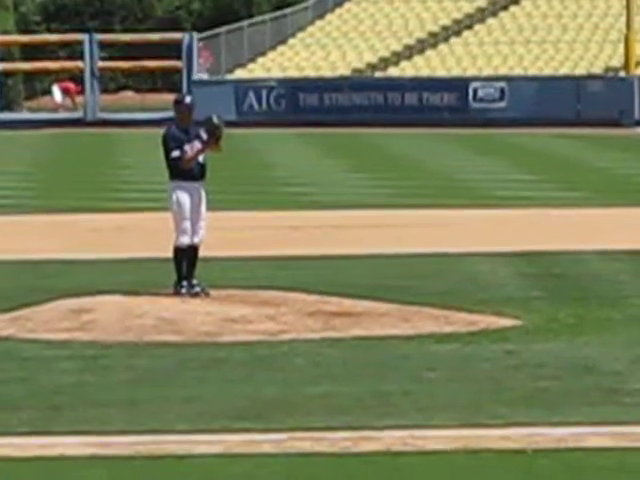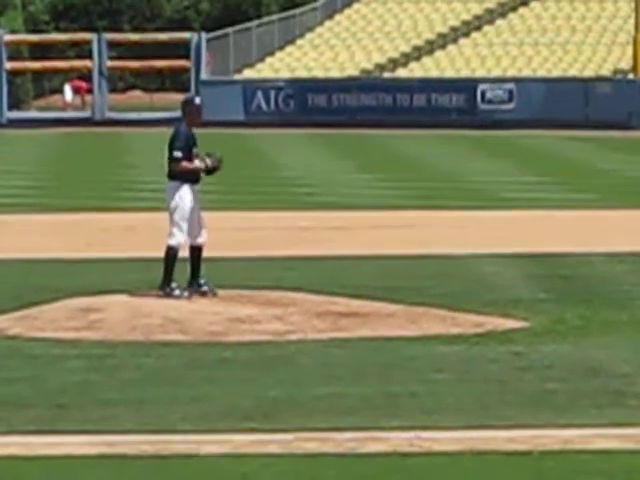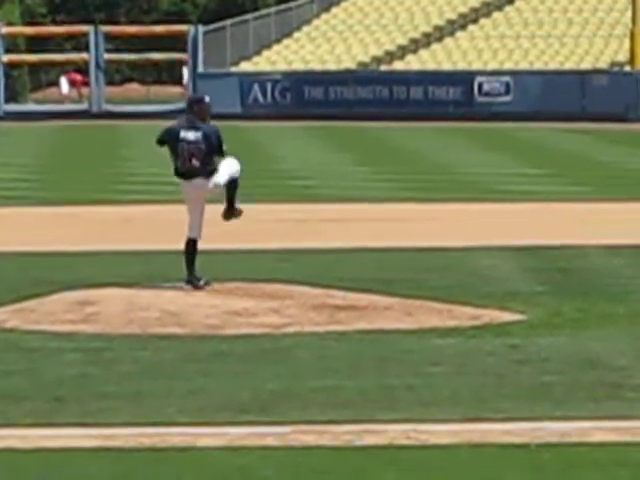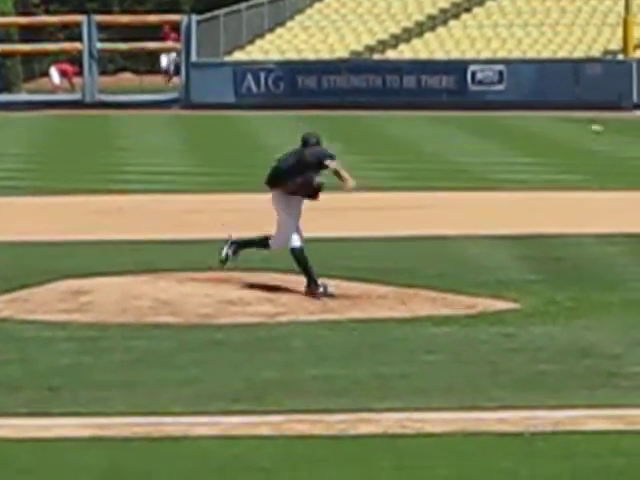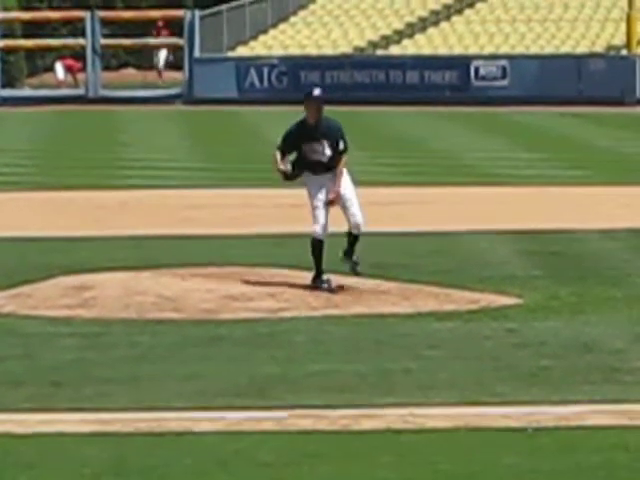
dt=1s
person 1, frame 1
left shoulder: (196, 129)
right shoulder: (171, 134)
left elbow: (216, 148)
right elbow: (183, 163)
left wrist: (214, 138)
right wrist: (202, 148)
left hip: (198, 186)
right hip: (181, 187)
left knee: (197, 235)
right knee: (184, 236)
left ankle: (191, 279)
right ankle: (180, 282)
person 1, frame 2
left shoulder: (188, 132)
right shoulder: (182, 133)
right elbow: (176, 165)
left wrist: (203, 163)
right wrist: (200, 166)
left hip: (189, 188)
right hip: (180, 188)
left knee: (198, 236)
right knee: (178, 236)
left ankle: (195, 281)
right ankle: (166, 284)
person 1, frame 3
left shoulder: (174, 130)
right shoulder: (210, 130)
left elbow: (160, 141)
right elbow: (220, 155)
left hip: (188, 185)
right hip: (210, 181)
left knee: (194, 230)
right knee: (232, 163)
left ankle: (191, 275)
right ankle: (230, 208)
person 1, frame 4
left shoulder: (319, 154)
right shoulder: (285, 165)
right elbow: (269, 183)
left wrist: (346, 179)
right wrist: (290, 188)
left hip: (296, 196)
right hip: (284, 197)
left knee: (278, 241)
right knee: (293, 239)
left ankle: (236, 245)
right ankle: (312, 284)
person 1, frame 5
left shoulder: (333, 127)
right shoulder: (295, 131)
left elbow: (342, 158)
right elbow: (280, 151)
left wrist: (336, 189)
right wrist: (280, 165)
left hip: (338, 176)
right hip: (314, 179)
left knee: (356, 220)
right knee: (319, 227)
left ankle: (349, 253)
right ankle: (318, 276)
